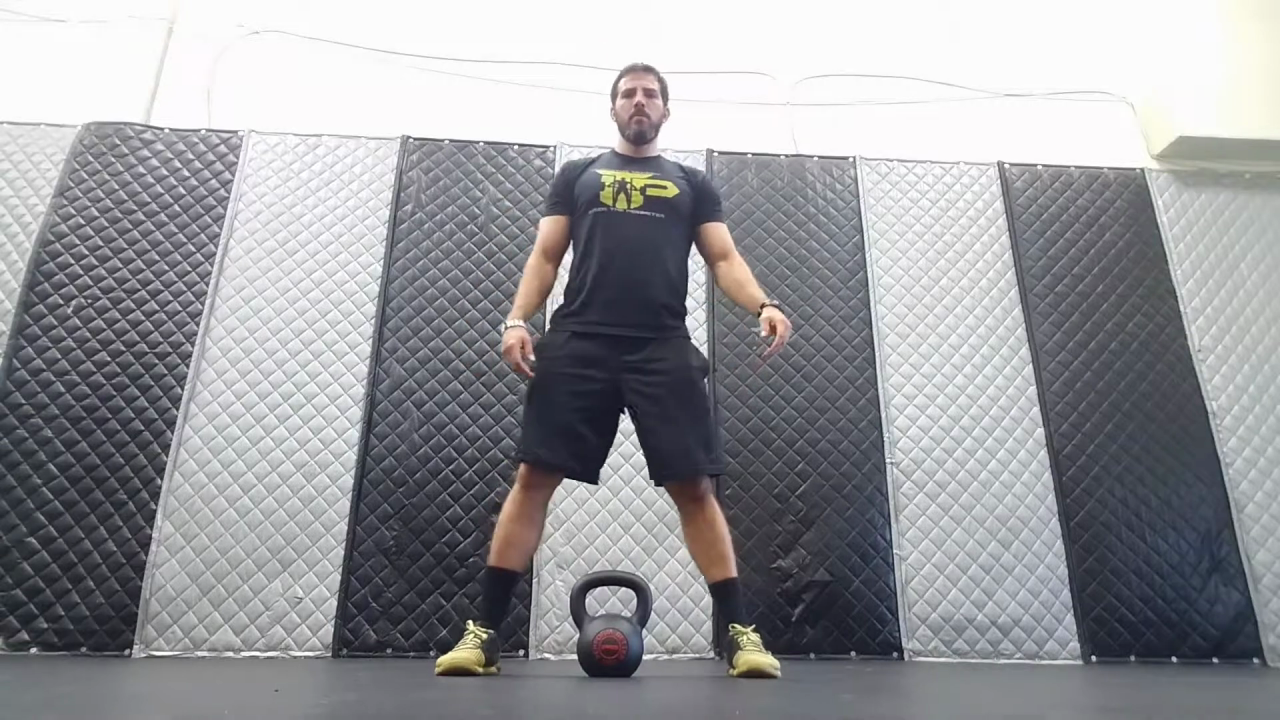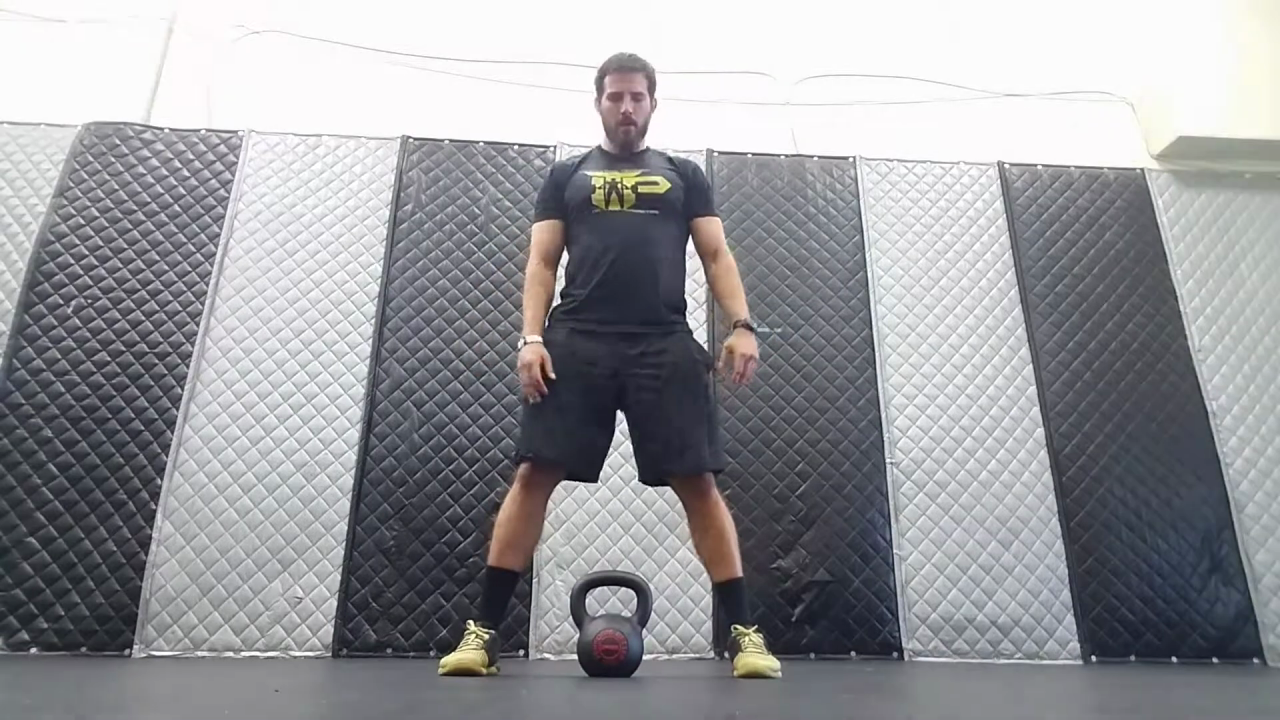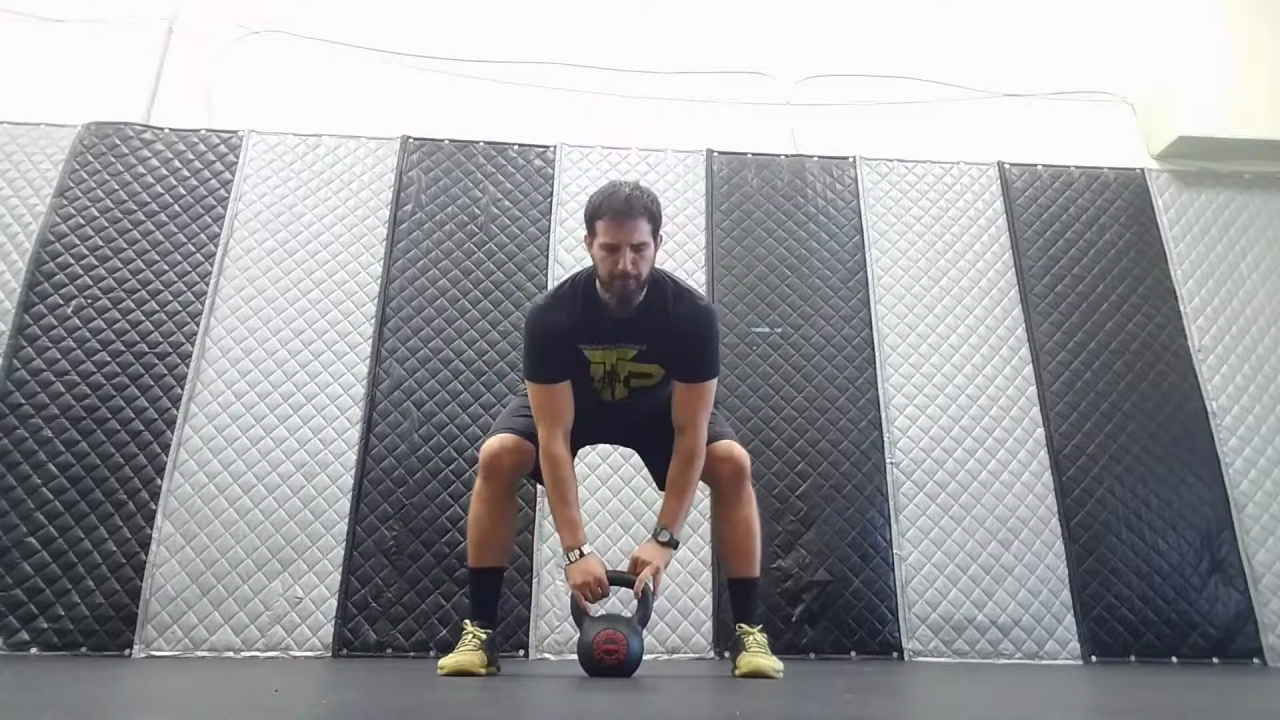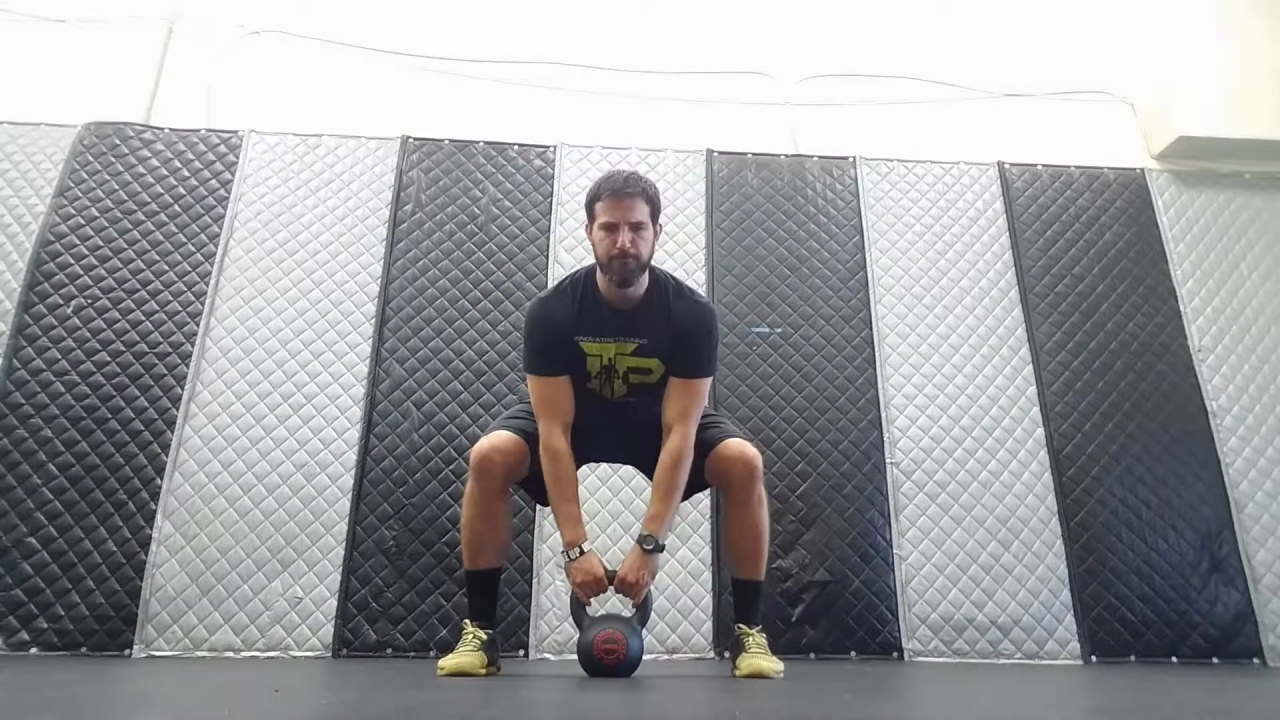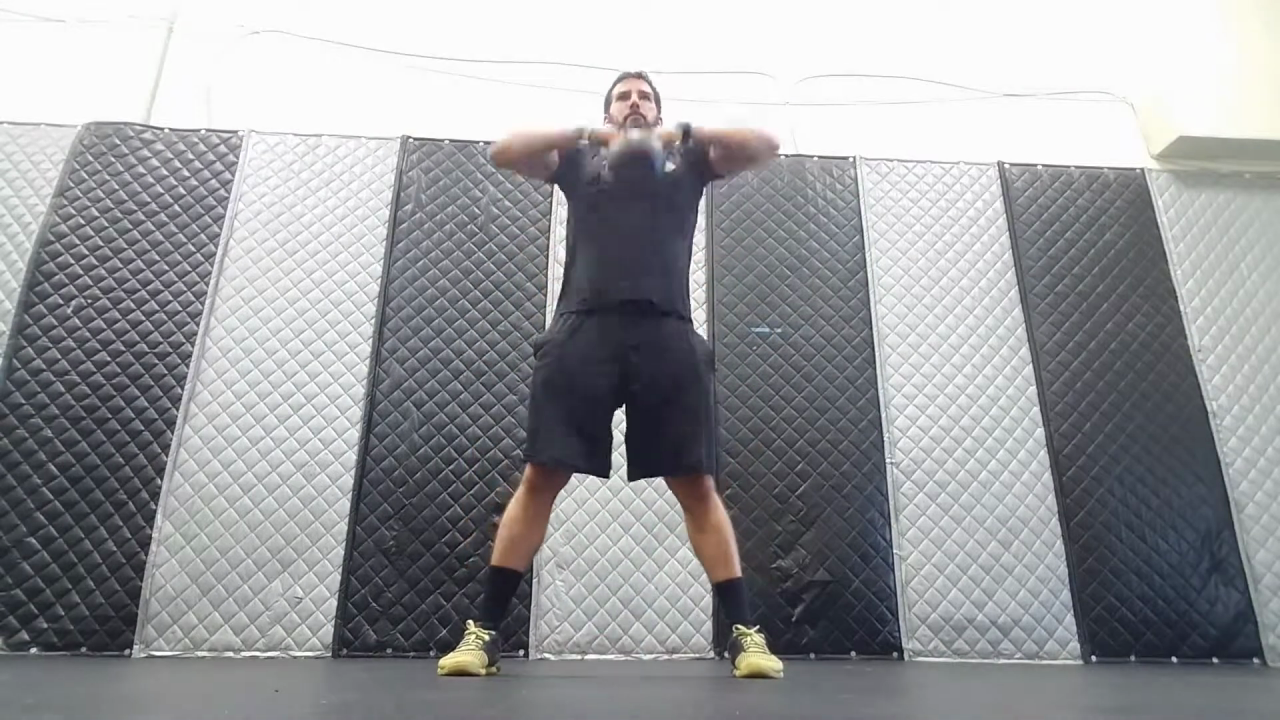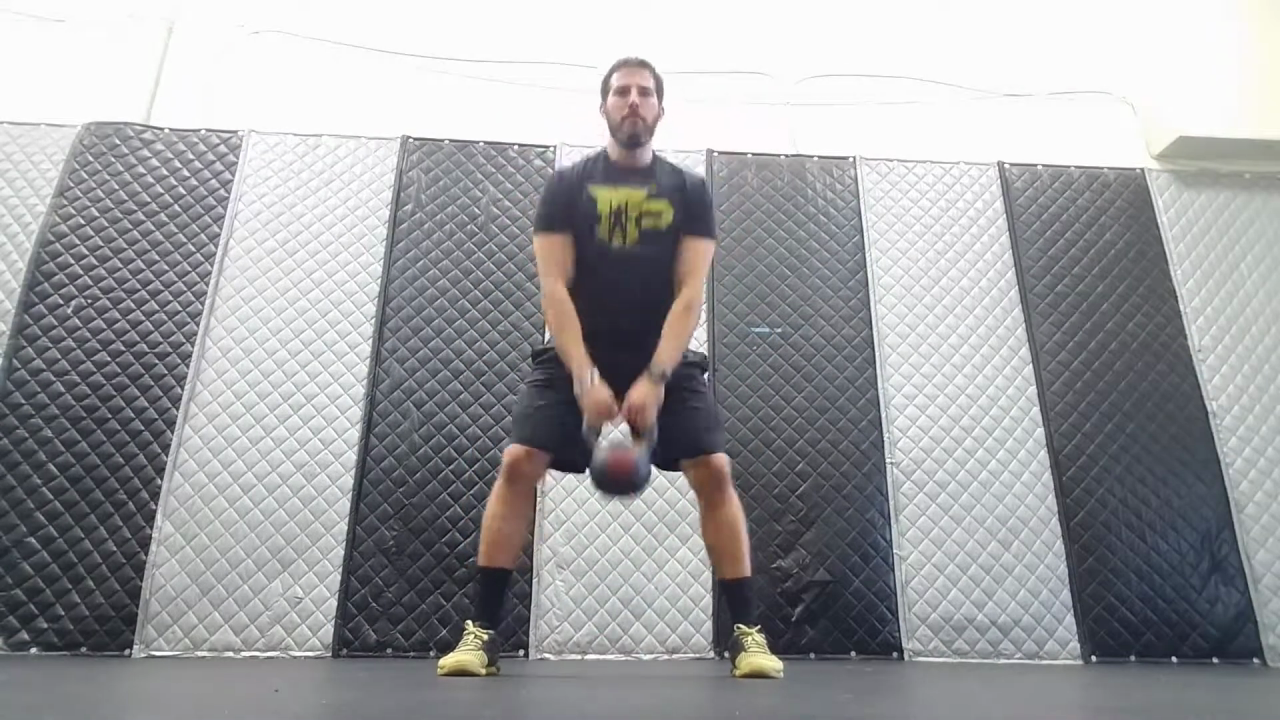
dt=0.7s
person 1, frame 1
left shoulder: (692, 183)
right shoulder: (577, 174)
left elbow: (725, 258)
right elbow: (545, 256)
left wrist: (763, 306)
right wrist: (517, 319)
left hip: (662, 349)
right hip: (577, 345)
left knee: (693, 487)
right knee: (534, 477)
left ankle: (739, 630)
right ankle: (482, 631)
person 1, frame 2
left shoulder: (684, 174)
right shoulder: (566, 174)
left elbow: (717, 255)
right elbow: (542, 262)
left wrist: (741, 325)
right wrist: (531, 336)
left hip: (664, 346)
right hip: (577, 343)
left knee: (698, 483)
right knee: (535, 475)
left ankle: (743, 631)
right ankle: (483, 631)
person 1, frame 3
left shoulder: (692, 314)
right shoulder: (551, 315)
left elbow: (690, 435)
right elbow: (555, 441)
left wrist: (663, 540)
right wrist: (575, 550)
left hip: (656, 409)
right hip: (568, 405)
left knee: (732, 464)
right knee: (497, 457)
left ankle: (749, 632)
right ankle: (480, 632)
person 1, frame 4
left shoulder: (691, 314)
right shoulder: (551, 312)
left elbow: (678, 435)
right elbow: (555, 434)
left wrist: (649, 544)
right wrist: (575, 547)
left hip: (656, 419)
right hip: (571, 415)
left knee: (743, 463)
right knee: (489, 457)
left ankle: (748, 632)
right ankle: (479, 632)
person 1, frame 5
left shoulder: (687, 156)
right shoulder: (579, 156)
left elbow: (763, 144)
right elbow: (505, 150)
left wrist: (684, 131)
right wrist: (591, 129)
left hip: (664, 330)
right hip: (585, 328)
left knee: (696, 483)
right knee: (541, 476)
left ankle: (744, 633)
right ankle: (483, 630)
person 1, frame 6
left shoulder: (688, 189)
right shoulder: (568, 184)
left elbow: (691, 296)
right elbow: (554, 291)
left wrist: (657, 378)
right wrist: (584, 377)
left hip: (662, 355)
right hip: (576, 352)
left knee: (713, 471)
right knee: (519, 464)
left ankle: (746, 631)
right ankle: (481, 631)
